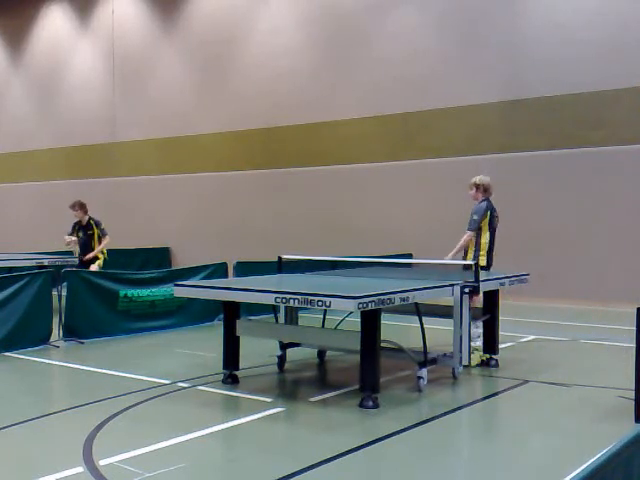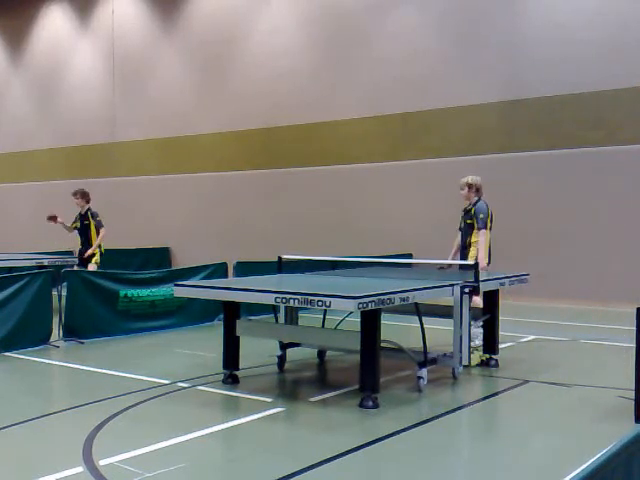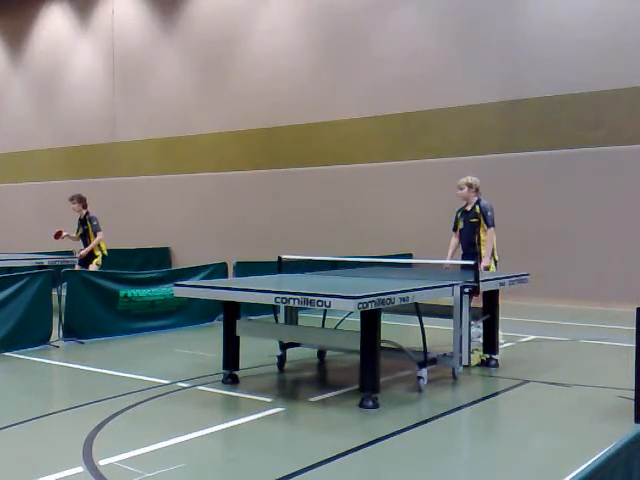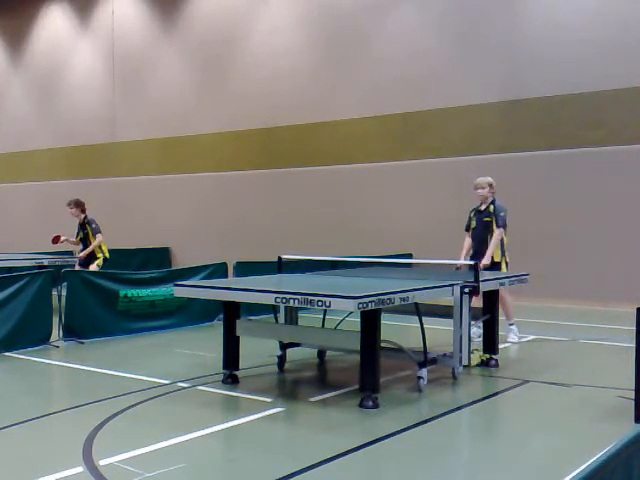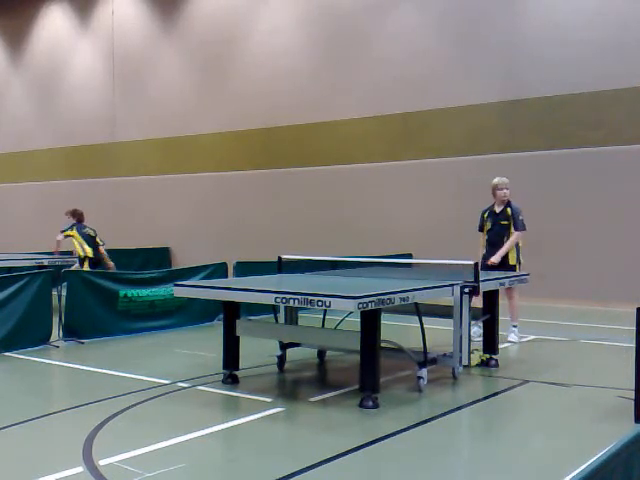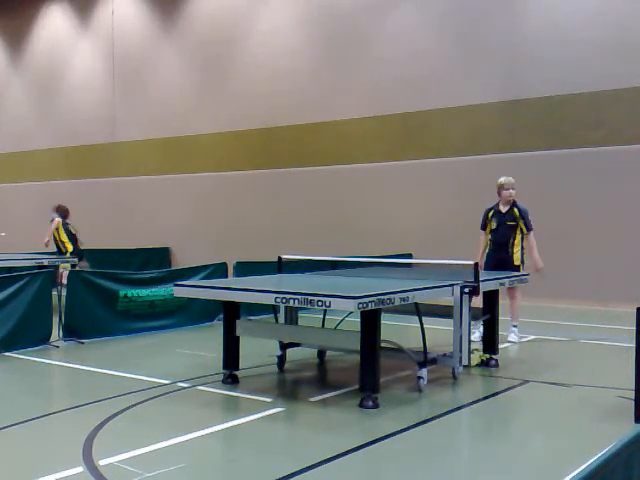
dt=0.3s
person 1, frame 1
left shoulder: (481, 208)
right shoulder: (491, 208)
left elbow: (470, 235)
left wrist: (451, 255)
left hip: (478, 259)
right hip: (484, 258)
left knee: (478, 296)
right knee: (470, 294)
right ankle: (476, 331)
person 1, frame 2
left shoulder: (481, 207)
right shoulder: (467, 209)
left elbow: (483, 233)
right elbow: (461, 236)
left wrist: (481, 259)
right wrist: (451, 257)
left hip: (476, 258)
right hip: (468, 258)
left knee: (471, 293)
right ankle: (476, 329)
person 1, frame 3
left shoulder: (484, 207)
right shoulder: (460, 212)
left elbow: (490, 232)
right elbow: (456, 237)
left wrist: (487, 257)
right wrist: (448, 258)
left hip: (484, 258)
right hip: (468, 258)
right ankle: (476, 328)
person 1, frame 4
left shoulder: (498, 208)
right shoulder: (474, 212)
left elbow: (499, 233)
right elbow: (469, 237)
left wrist: (488, 257)
right wrist: (462, 258)
left hip: (495, 258)
right hip: (477, 258)
left knee: (500, 291)
left ankle: (512, 327)
right ankle: (477, 327)
person 1, frame 5
left shoulder: (514, 211)
right shoulder: (486, 213)
left elbow: (517, 235)
left wrist: (499, 255)
right wrist: (482, 257)
left hip: (509, 259)
right hip: (489, 258)
left knee: (510, 291)
left ankle: (514, 328)
right ankle: (479, 326)
person 1, frame 6
left shoulder: (520, 211)
right shoulder: (490, 212)
left elbow: (529, 235)
right elbow: (485, 235)
left wrist: (536, 259)
right wrist: (480, 257)
left hip: (513, 258)
right hip: (492, 258)
left knee: (513, 291)
left ankle: (514, 328)
right ankle: (481, 326)
